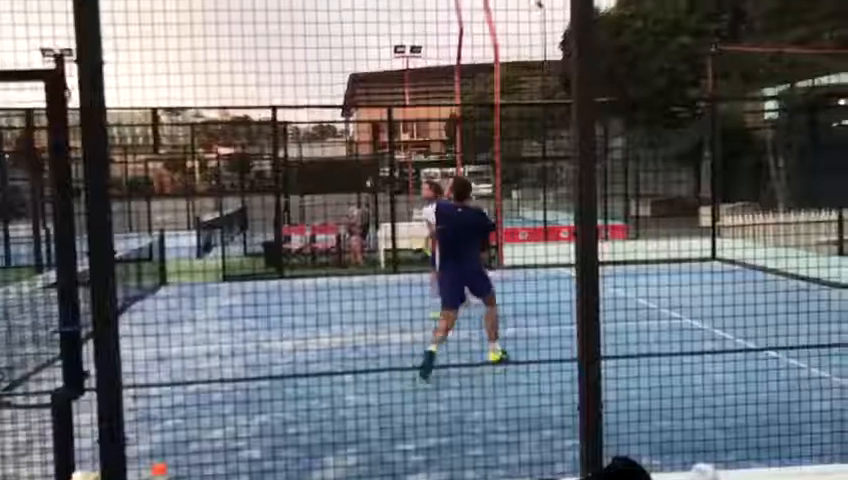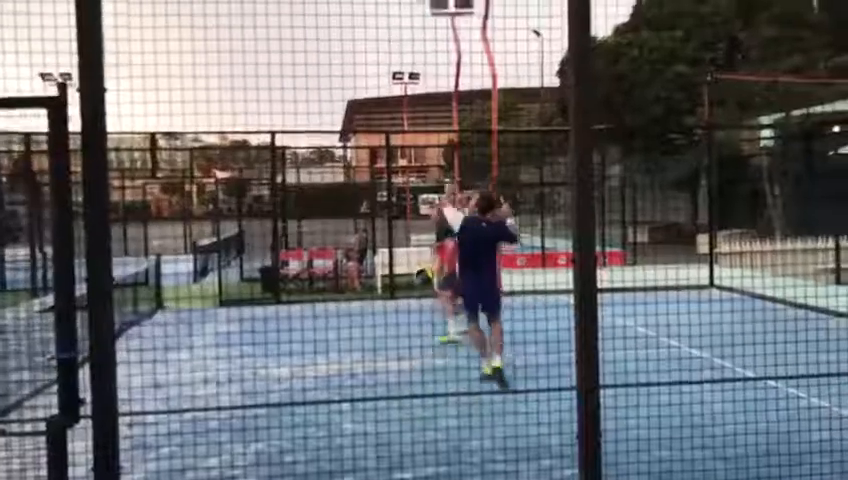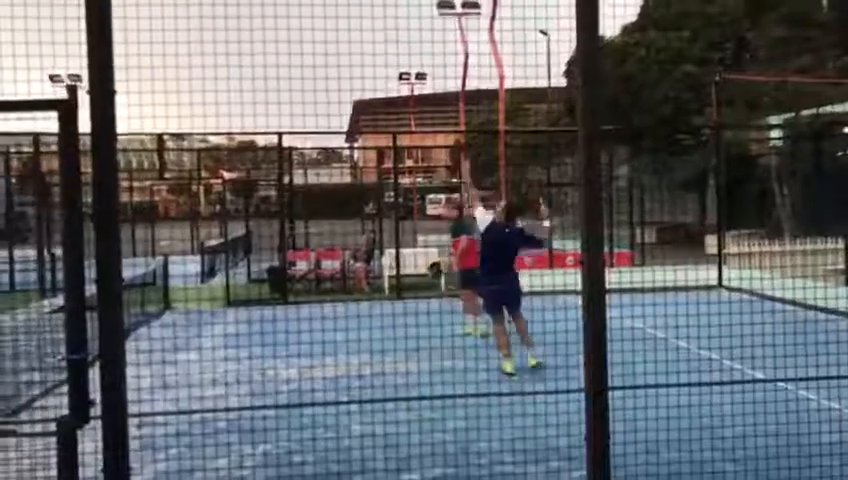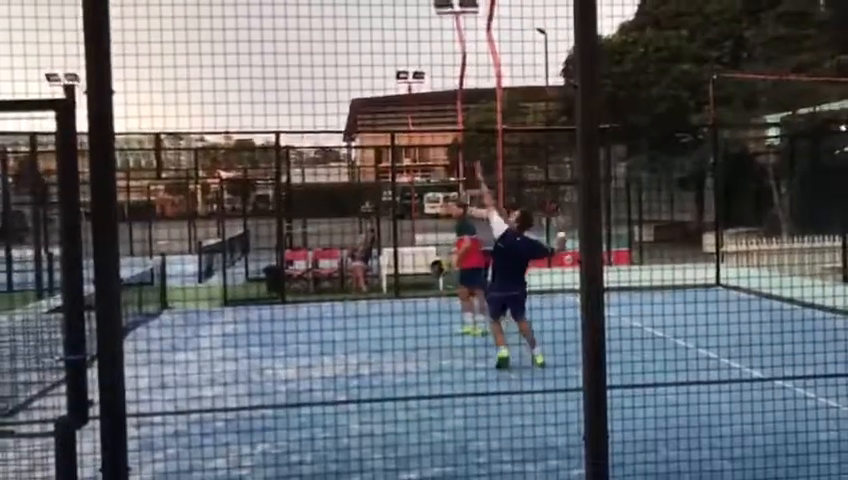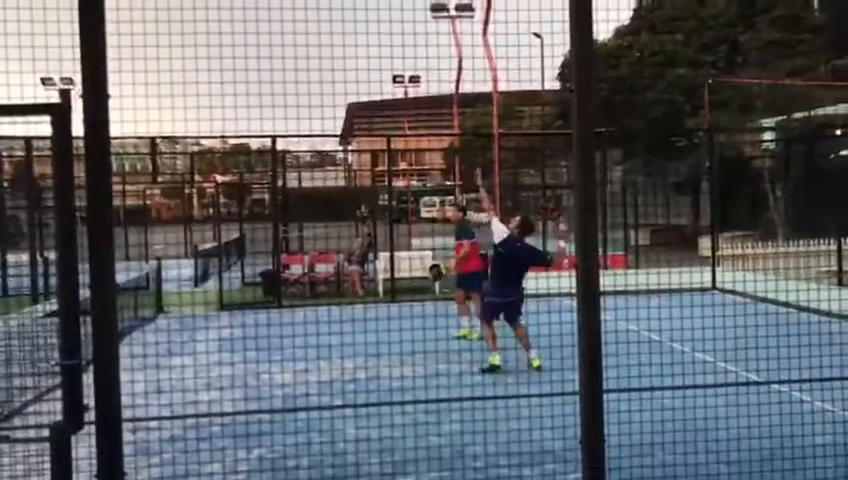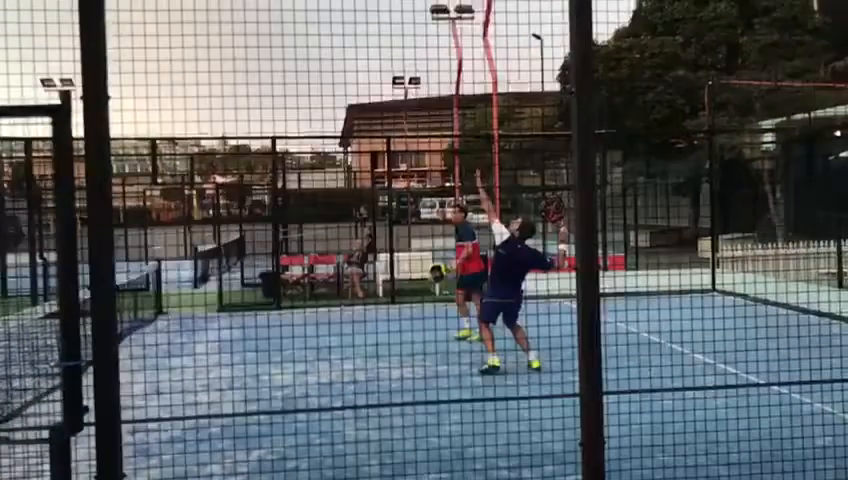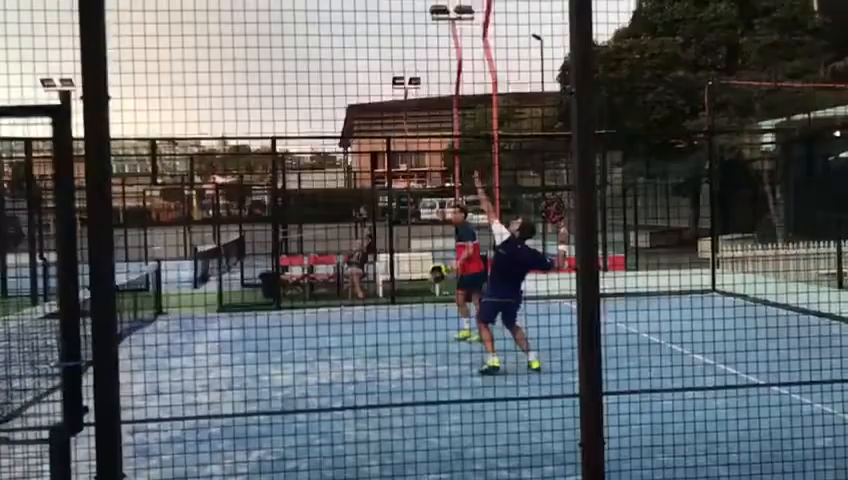
dt=0.2s
person 1, frame 1
left shoulder: (440, 209)
right shoulder: (477, 214)
right elbow: (492, 229)
left hip: (449, 270)
right hip: (473, 268)
left knee: (447, 316)
right knee: (491, 304)
left ankle: (432, 351)
right ankle: (495, 351)
person 1, frame 2
left shoulder: (464, 222)
right shoulder: (497, 227)
left elbow: (445, 208)
right elbow: (514, 238)
right wrist: (506, 218)
left hip: (467, 282)
right hip: (488, 282)
left knee: (473, 323)
right knee: (495, 322)
left ankle: (486, 365)
right ankle: (496, 363)
person 1, frame 3
left shoulder: (489, 225)
right shoulder: (518, 235)
left elbow: (475, 202)
right elbow: (542, 242)
right wrist: (545, 219)
left hip: (489, 285)
right hip: (509, 283)
left knee: (498, 321)
right knee: (517, 316)
left ankle: (507, 363)
right ankle: (532, 356)
person 1, frame 4
left shoulder: (503, 233)
right shoulder: (531, 245)
left elbow: (489, 204)
right elbow: (555, 252)
left wrist: (481, 179)
right wrist: (561, 233)
left hip: (498, 290)
right hip: (518, 290)
left knee: (495, 319)
right knee: (520, 319)
left ankle: (502, 353)
right ankle: (537, 355)
person 1, frame 5
left shoulder: (503, 238)
right shoulder: (531, 252)
left elbow: (490, 210)
right elbow: (555, 260)
left wrist: (480, 186)
right wrist: (562, 239)
left hip: (495, 294)
right hip: (515, 294)
left knee: (486, 322)
right knee: (515, 323)
left ankle: (495, 358)
right ankle: (533, 357)
person 1, frame 6
left shoulder: (504, 240)
right shoulder: (532, 255)
left elbow: (490, 212)
right elbow: (555, 265)
left wrist: (480, 187)
left hip: (495, 295)
right hip: (514, 296)
left knee: (484, 323)
right knee: (513, 325)
left ankle: (493, 360)
right ankle: (532, 358)
person 1, frame 7
left shoulder: (504, 239)
right shoulder: (532, 255)
left elbow: (490, 212)
right elbow: (555, 265)
left wrist: (479, 187)
left hip: (494, 295)
right hip: (513, 296)
left knee: (483, 323)
right knee: (511, 325)
left ankle: (492, 360)
right ankle: (532, 358)
person 2, frame 1
left shoulder: (435, 205)
right shoulder: (431, 204)
left elbow: (436, 227)
left wrist: (430, 240)
left knee: (436, 276)
right knee: (438, 275)
person 2, frame 2
left shoulder: (444, 227)
right shoulder: (443, 227)
left elbow: (450, 247)
left wrist: (445, 266)
left hip: (452, 268)
right hip: (452, 267)
left knee: (445, 297)
right knee: (451, 298)
left ankle: (453, 333)
right ankle: (455, 329)
person 2, frame 3
left shoulder: (459, 224)
right shoulder: (457, 224)
left elbow: (464, 243)
left wrist: (456, 258)
left hip: (468, 265)
right hip: (469, 265)
left knee: (468, 296)
right knee: (466, 296)
left ankle: (481, 327)
right ankle: (471, 327)
person 2, frame 4
left shoulder: (464, 223)
right shoulder: (462, 223)
left elbow: (467, 243)
left wrist: (457, 257)
right wrist: (457, 256)
left hip: (473, 265)
right hip: (468, 265)
left knee: (478, 294)
right knee: (464, 294)
left ankle: (481, 326)
right ankle: (469, 325)
person 2, frame 5
left shoulder: (464, 227)
right shoulder: (460, 227)
left elbow: (467, 248)
left wrist: (456, 260)
right wrist: (456, 261)
left hip: (473, 269)
right hip: (465, 269)
left knee: (476, 298)
right knee: (460, 297)
right ankle: (466, 328)
person 2, frame 6
left shoulder: (465, 228)
right shoulder: (459, 228)
left elbow: (469, 250)
left wrist: (458, 262)
right wrist: (458, 263)
left hip: (474, 270)
right hip: (465, 270)
left knee: (477, 300)
right knee: (460, 299)
right ankle: (466, 329)
person 2, frame 7
left shoulder: (466, 229)
right shoulder: (460, 229)
left elbow: (470, 250)
left wrist: (459, 262)
right wrist: (458, 263)
left hip: (474, 271)
right hip: (466, 271)
left knee: (476, 300)
right knee: (460, 299)
right ankle: (466, 330)
